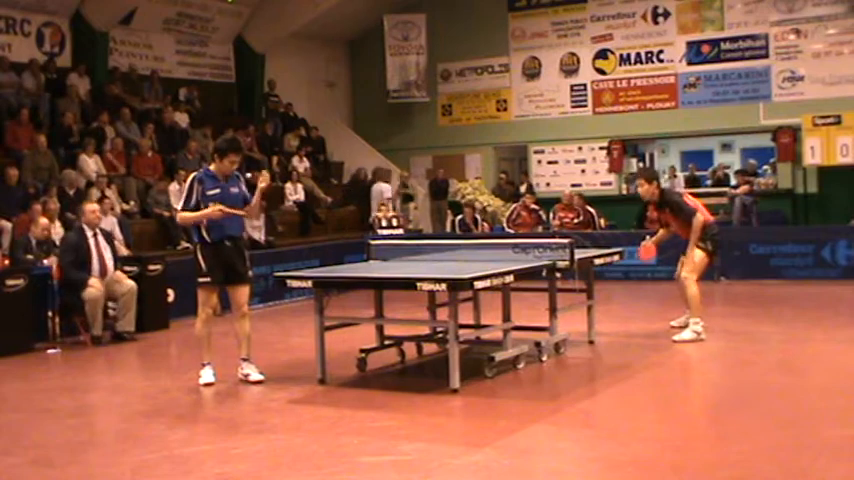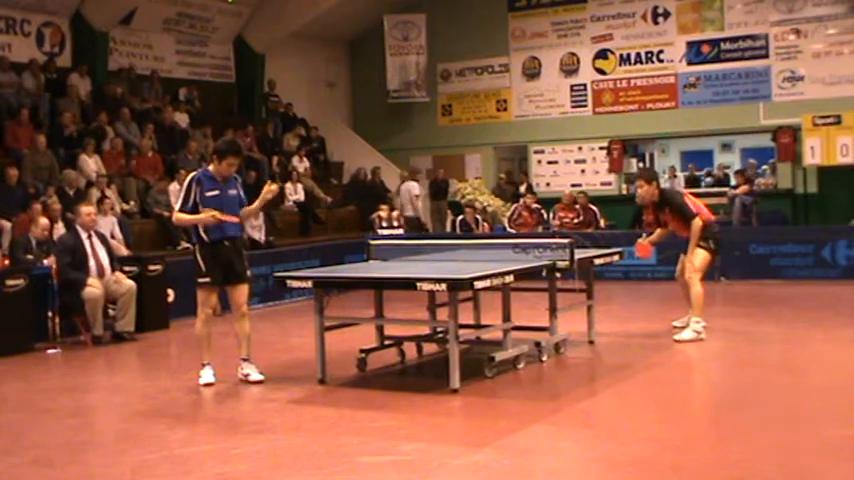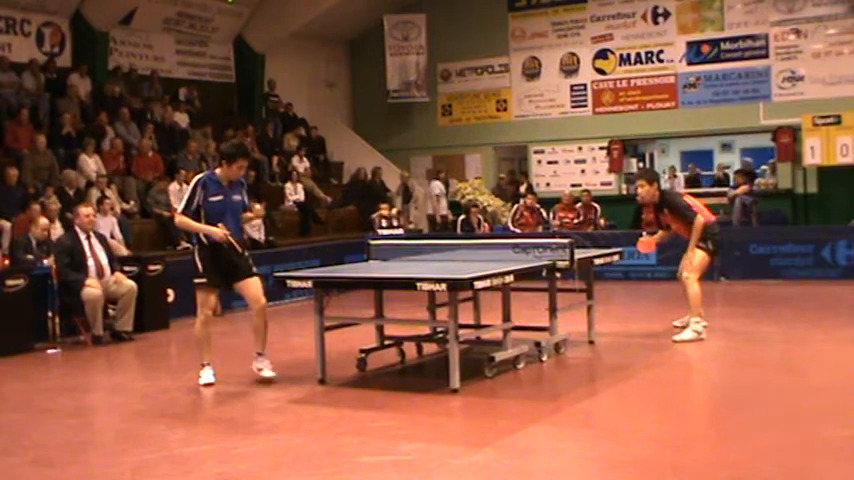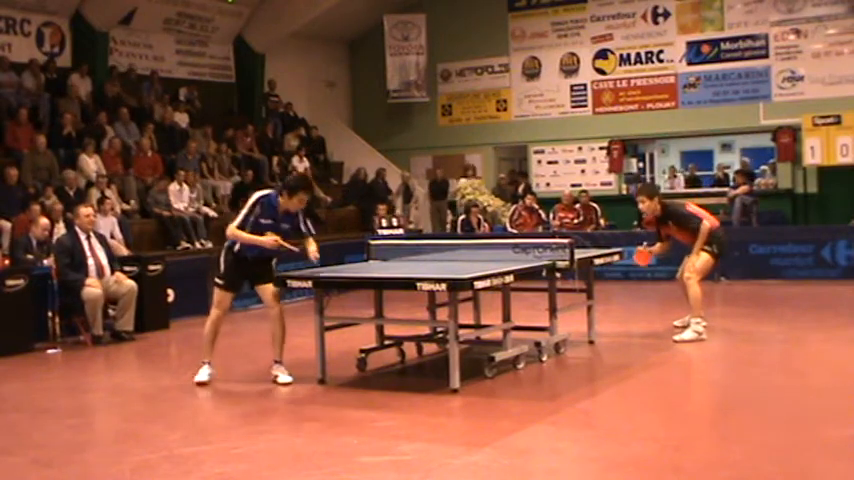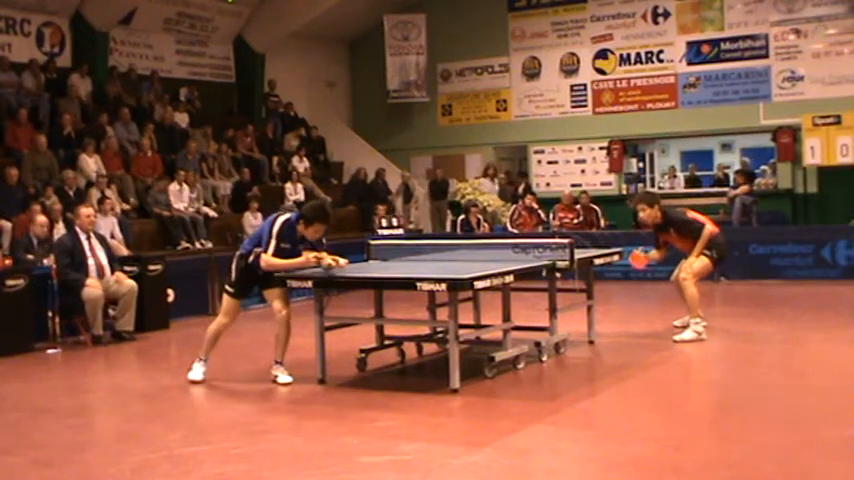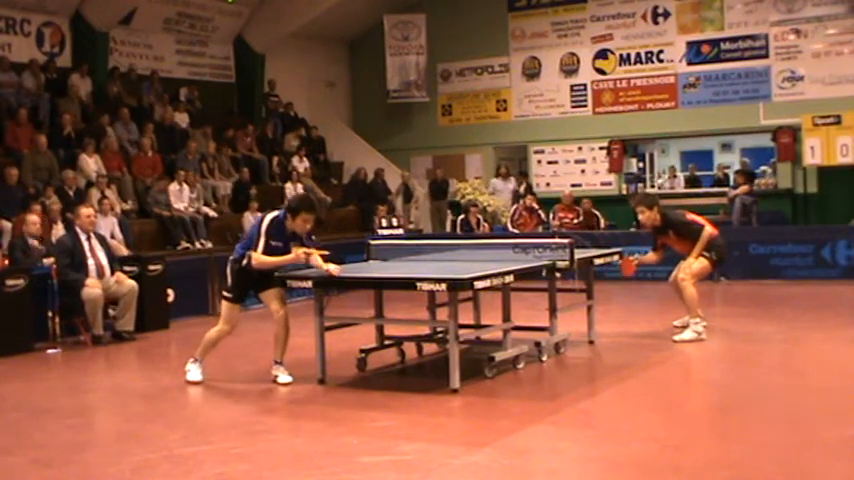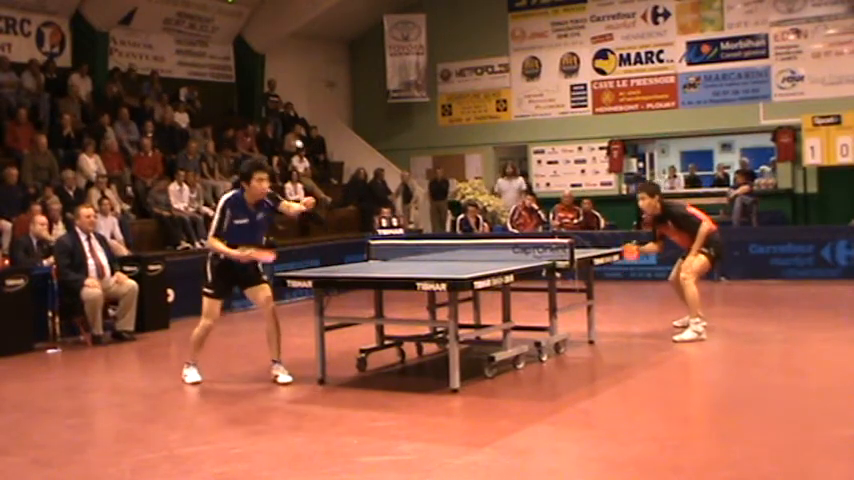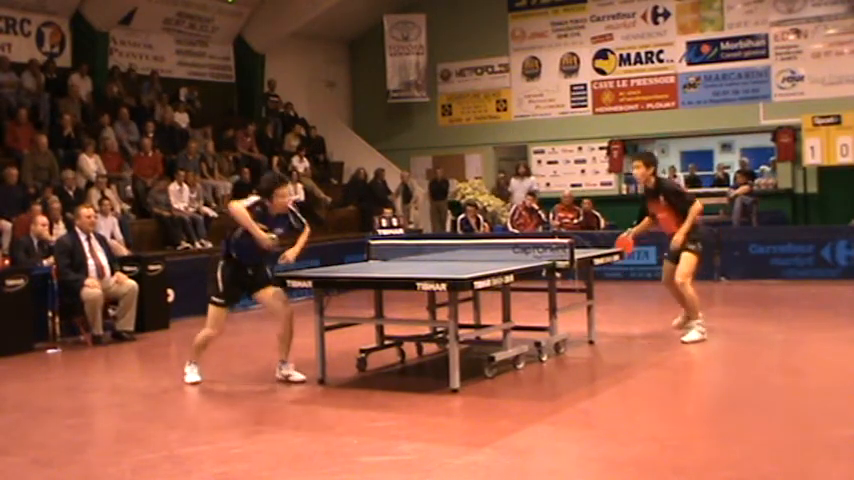
dt=0.5s
person 1, frame 1
left shoulder: (237, 180)
right shoulder: (198, 180)
left elbow: (253, 214)
right elbow: (181, 217)
left wrist: (260, 190)
right wrist: (205, 213)
left hip: (236, 248)
right hip: (210, 249)
left knee: (242, 309)
right knee: (206, 311)
left ankle: (245, 364)
right ankle: (206, 366)
person 1, frame 2
left shoulder: (234, 181)
right shoulder: (196, 180)
right elbow: (177, 217)
left wrist: (260, 201)
right wrist: (200, 218)
left hip: (234, 248)
right hip: (209, 250)
left knee: (242, 309)
right knee: (206, 311)
left ankle: (245, 364)
right ankle: (206, 366)
person 1, frame 3
left shoulder: (240, 184)
right shoulder: (201, 183)
right elbow: (179, 219)
left wrist: (253, 216)
right wrist: (209, 230)
left hip: (236, 250)
right hip: (210, 252)
left knee: (259, 303)
right knee: (206, 313)
left ankle: (261, 359)
right ankle: (206, 367)
person 1, frame 4
left shoulder: (296, 212)
right shoulder: (259, 200)
left elbow: (307, 237)
right elbow: (231, 232)
left wrist: (311, 249)
right wrist: (261, 240)
left hip: (263, 261)
right hip: (237, 257)
left knee: (276, 308)
right knee: (218, 312)
left ankle: (277, 366)
right ankle: (206, 365)
person 1, frame 5
left shoulder: (314, 229)
right shoulder: (280, 223)
left elbow: (320, 254)
right elbow: (266, 262)
left wrist: (331, 261)
right wrist: (302, 261)
left hip: (274, 269)
right hip: (247, 264)
left knee: (283, 313)
right knee: (225, 319)
left ankle: (278, 366)
right ankle: (201, 361)
person 1, frame 6
left shoulder: (302, 227)
right shoulder: (269, 222)
left elbow: (310, 254)
right elbow: (257, 261)
left wrist: (324, 266)
right wrist: (291, 258)
left hip: (267, 271)
right hip: (242, 267)
left knee: (281, 313)
right knee: (226, 327)
left ankle: (278, 366)
right ankle: (195, 362)
person 1, frame 7
left shoulder: (266, 197)
right shoulder: (228, 202)
left elbow: (287, 207)
right elbow: (211, 239)
left wrist: (303, 206)
right wrist: (234, 254)
left hip: (250, 263)
right hip: (222, 264)
left knee: (270, 309)
right knee: (209, 320)
left ankle: (276, 365)
right ankle: (190, 365)
person 1, frame 8
left shoulder: (287, 212)
right shoulder: (255, 205)
left elbow: (305, 229)
right elbow: (235, 207)
left wrist: (294, 250)
right wrist: (258, 234)
left hip: (256, 268)
right hip: (231, 268)
left knee: (286, 312)
right knee: (214, 329)
left ankle: (283, 366)
right ankle: (192, 364)
person 2, frame 1
left shoulder: (671, 198)
right shoulder: (657, 202)
left elbow: (698, 219)
right elbow: (667, 228)
left wrist: (690, 248)
right wrist: (652, 241)
left hip: (706, 235)
right hip: (696, 237)
left knee: (687, 277)
right knee: (680, 276)
left ankle: (696, 328)
right ankle: (692, 316)
person 2, frame 2
left shoulder: (672, 198)
right shoulder: (656, 204)
left elbow: (697, 222)
right elbow: (664, 228)
left wrist: (690, 253)
right wrist: (649, 240)
left hip: (707, 234)
right hip: (694, 236)
left knee: (692, 276)
right knee: (681, 275)
left ankle: (697, 327)
right ankle: (695, 315)
person 2, frame 3
left shoulder: (672, 199)
right shoulder: (657, 205)
left elbow: (699, 220)
right elbow: (667, 230)
left wrist: (690, 250)
right wrist: (652, 239)
left hip: (707, 235)
right hip: (695, 237)
left knee: (689, 276)
right knee: (683, 275)
left ankle: (697, 327)
right ankle: (696, 316)
person 2, frame 4
left shoulder: (675, 210)
right shoulder: (658, 218)
left elbow: (705, 225)
right elbow: (664, 244)
left wrist: (694, 254)
right wrist: (650, 251)
left hip: (712, 239)
right hip: (699, 242)
left knee: (690, 276)
right knee: (682, 277)
left ankle: (697, 328)
right ankle: (697, 316)
person 2, frame 5
left shoulder: (675, 217)
right shoulder: (658, 226)
left elbow: (707, 229)
right elbow: (660, 253)
left wrist: (693, 256)
right wrist: (644, 257)
left hip: (713, 246)
right hip: (698, 248)
left knee: (686, 277)
right knee: (677, 279)
left ankle: (697, 328)
right ankle: (696, 316)
person 2, frame 6
left shoulder: (674, 220)
right shoulder: (657, 228)
left elbow: (707, 230)
right elbow: (657, 255)
left wrist: (692, 257)
right wrist: (639, 260)
left hip: (712, 247)
right hip: (696, 250)
left knee: (685, 277)
right knee: (675, 280)
left ankle: (697, 327)
right ankle: (696, 316)
person 2, frame 7
left shoulder: (674, 211)
right shoulder: (656, 218)
left elbow: (704, 227)
right elbow: (657, 245)
left wrist: (691, 255)
right wrist: (639, 250)
left hip: (709, 243)
right hip: (695, 245)
left knee: (686, 277)
right knee: (674, 280)
left ankle: (697, 328)
right ankle: (696, 316)
person 2, frame 8
left shoulder: (667, 187)
right shoulder: (648, 193)
left elbow: (696, 206)
right elbow: (651, 218)
left wrist: (682, 232)
right wrist: (633, 232)
left hip: (690, 237)
right hip: (676, 238)
left knee: (681, 280)
right knee: (668, 281)
left ankle: (698, 327)
right ankle: (690, 314)
person 3, frame 1
left shoulder: (106, 235)
right shoulder: (71, 238)
left elbow: (115, 258)
right elbow: (67, 269)
left wrist: (117, 271)
right wrist: (88, 279)
left hip: (109, 280)
right hip: (85, 284)
left knee: (130, 286)
right knee: (95, 294)
left ankle: (122, 330)
right ankle: (96, 335)
person 3, frame 2
left shoulder: (100, 236)
right shoulder: (66, 240)
left elbow: (112, 259)
right elbow: (64, 270)
left wrist: (116, 271)
right wrist: (86, 279)
left hip: (108, 280)
right hip: (83, 284)
left knee: (129, 286)
right knee: (95, 294)
left ankle: (122, 330)
right ankle: (97, 334)
person 3, frame 3
left shoulder: (100, 237)
right shoulder: (64, 241)
left elbow: (112, 260)
right elbow: (63, 272)
left wrist: (116, 271)
right wrist: (85, 280)
left hip: (108, 280)
right hip: (83, 284)
left knee: (130, 286)
right knee: (95, 294)
left ankle: (120, 329)
right ankle: (97, 334)
person 3, frame 4
left shoulder: (100, 237)
right shoulder: (64, 241)
left elbow: (112, 260)
right elbow: (63, 272)
left wrist: (117, 272)
right wrist: (85, 280)
left hip: (108, 280)
right hip: (84, 284)
left knee: (130, 286)
right knee: (95, 294)
left ankle: (121, 329)
right ankle: (97, 334)
person 3, frame 5
left shoulder: (99, 238)
right shoulder: (65, 242)
left elbow: (112, 260)
right elbow: (63, 272)
left wrist: (117, 271)
right wrist: (85, 280)
left hip: (108, 280)
right hip: (84, 285)
left knee: (130, 286)
right knee: (95, 294)
left ankle: (122, 329)
right ankle: (97, 334)
person 3, frame 6
left shoulder: (100, 238)
right shoulder: (65, 242)
left elbow: (112, 260)
right elbow: (63, 271)
left wrist: (117, 271)
right wrist: (85, 280)
left hip: (108, 280)
right hip: (85, 284)
left knee: (131, 286)
right knee: (95, 294)
left ankle: (122, 329)
right ankle: (97, 334)
person 3, frame 7
left shoulder: (100, 238)
right shoulder: (65, 242)
left elbow: (112, 261)
right elbow: (63, 272)
left wrist: (117, 272)
right wrist: (84, 280)
left hip: (108, 281)
right hip: (84, 284)
left knee: (131, 286)
right knee: (95, 294)
left ankle: (122, 329)
right ankle: (97, 334)
person 3, frame 8
left shoulder: (100, 238)
right shoulder: (65, 242)
left elbow: (112, 260)
right elbow: (63, 272)
left wrist: (117, 272)
right wrist: (84, 280)
left hip: (108, 281)
right hip: (84, 285)
left knee: (131, 286)
right knee: (94, 294)
left ankle: (122, 329)
right ankle: (97, 334)
